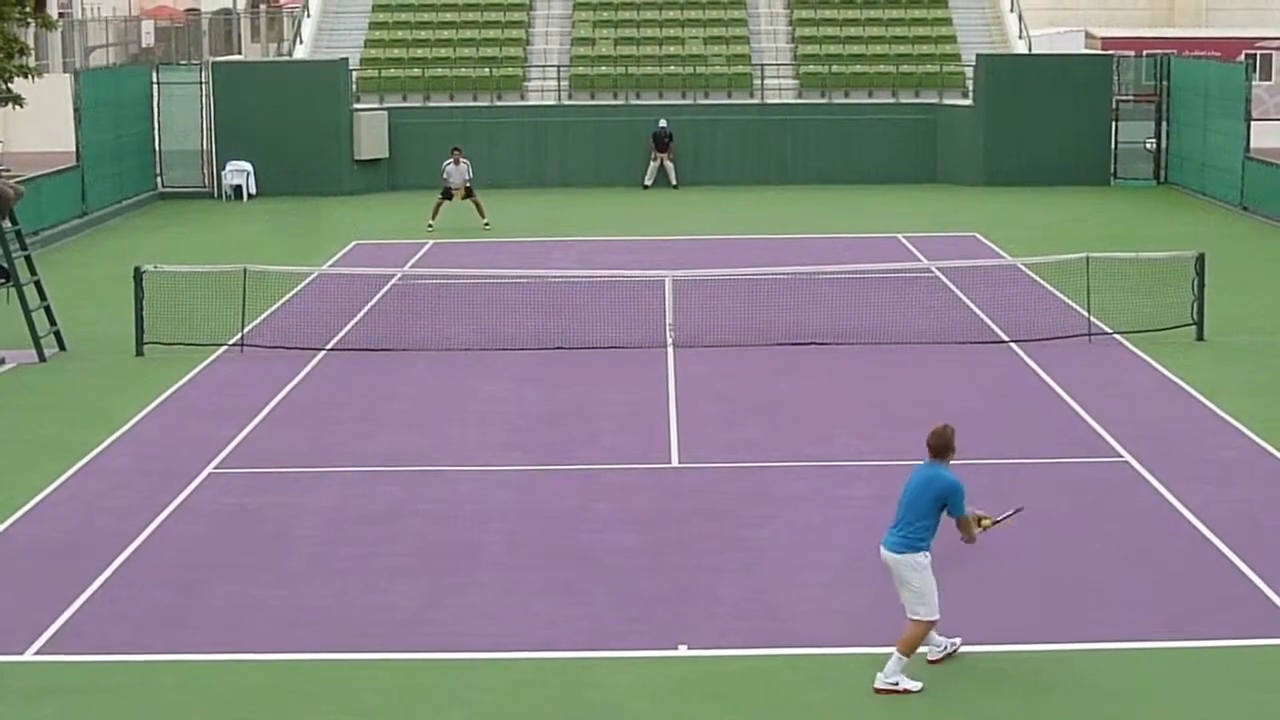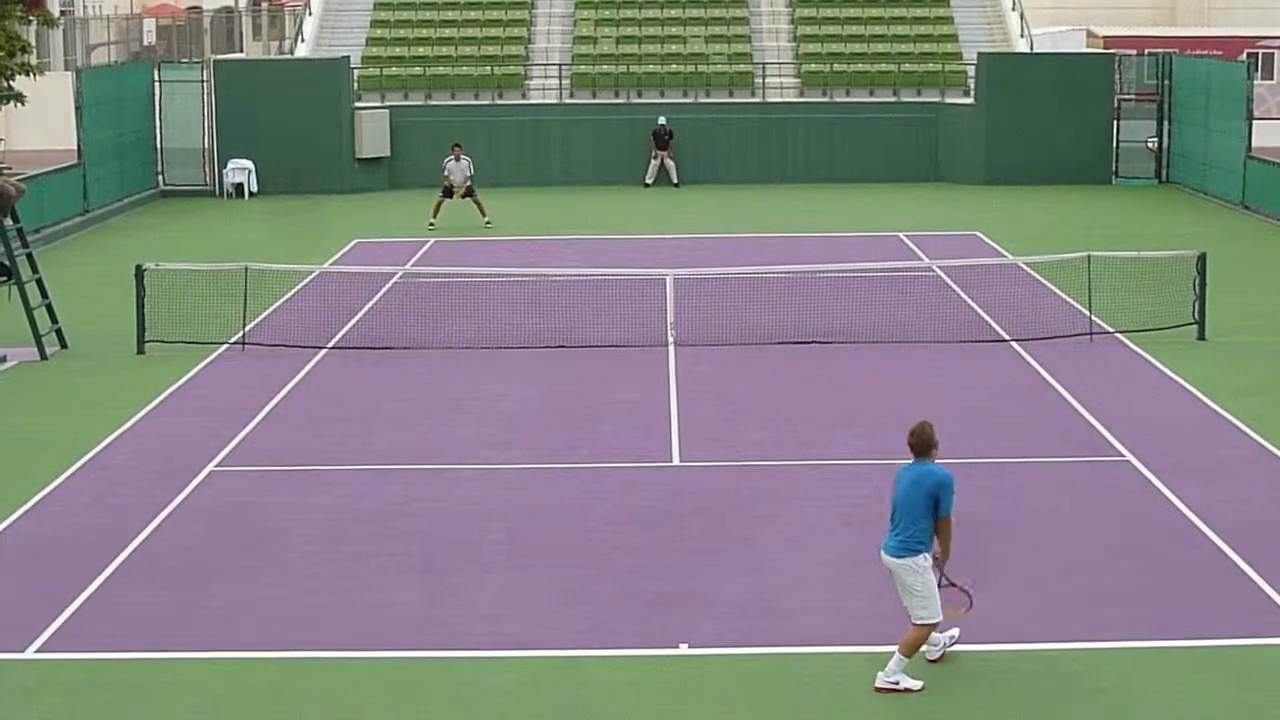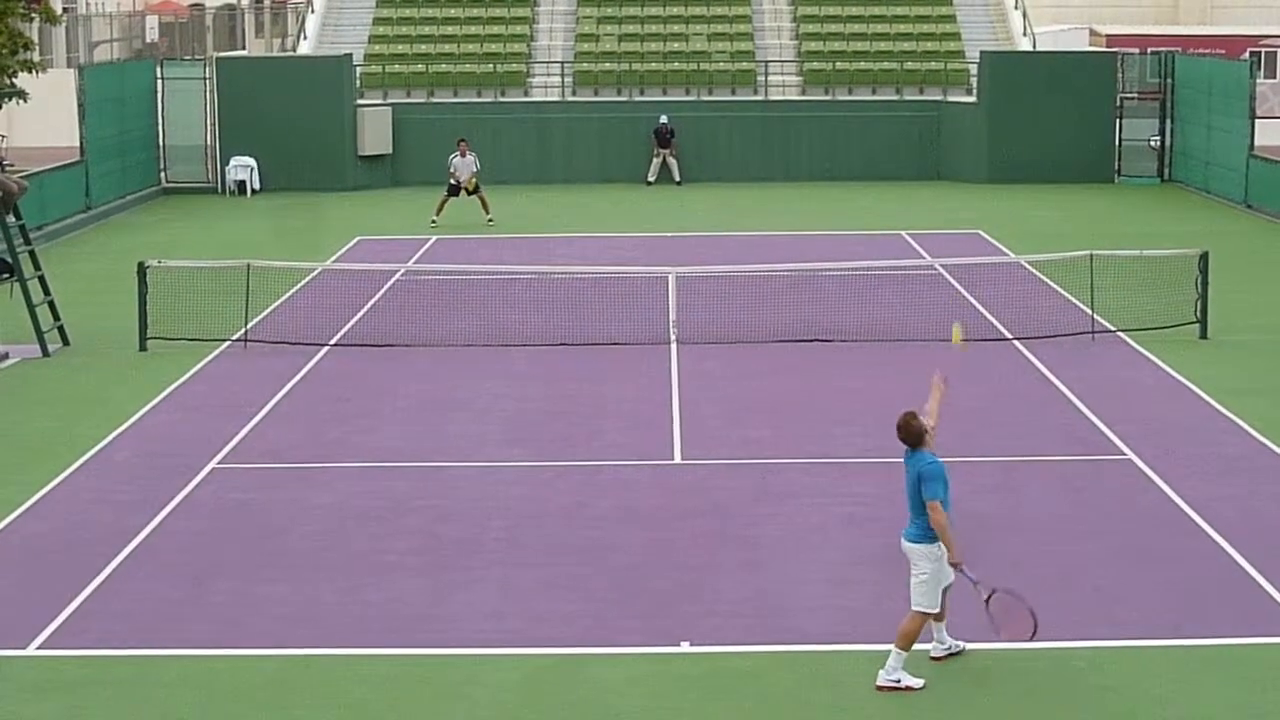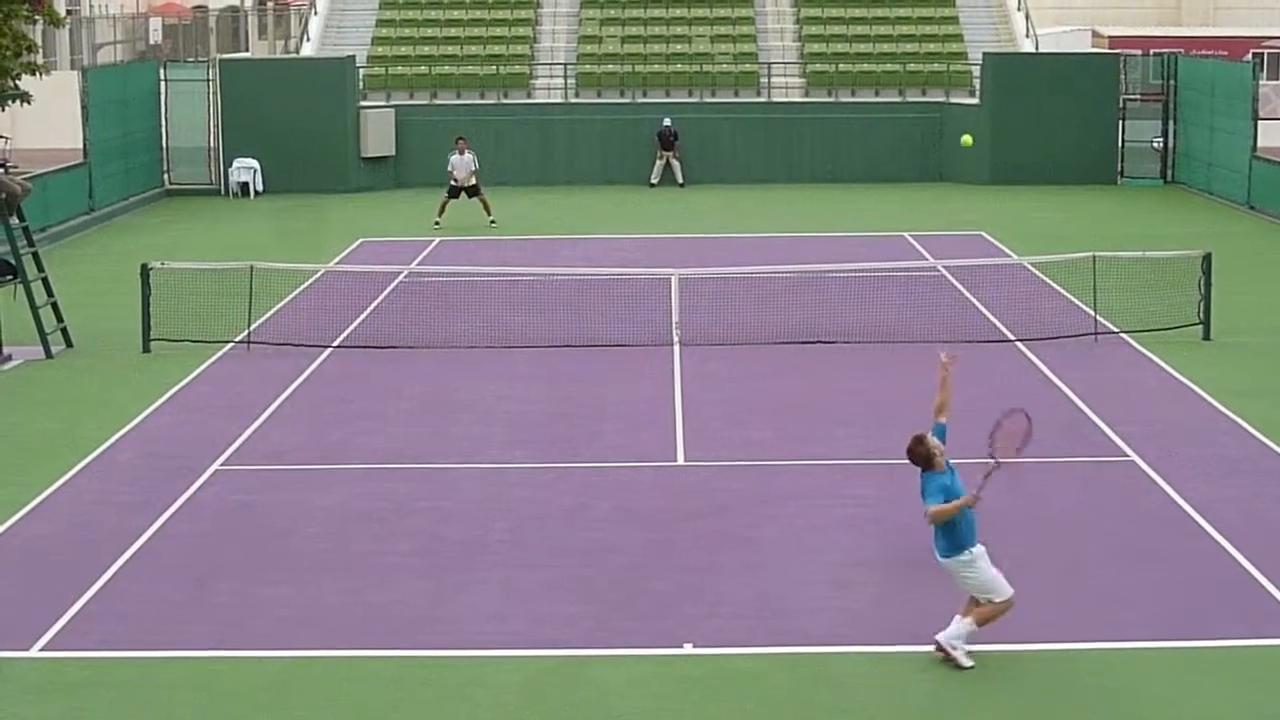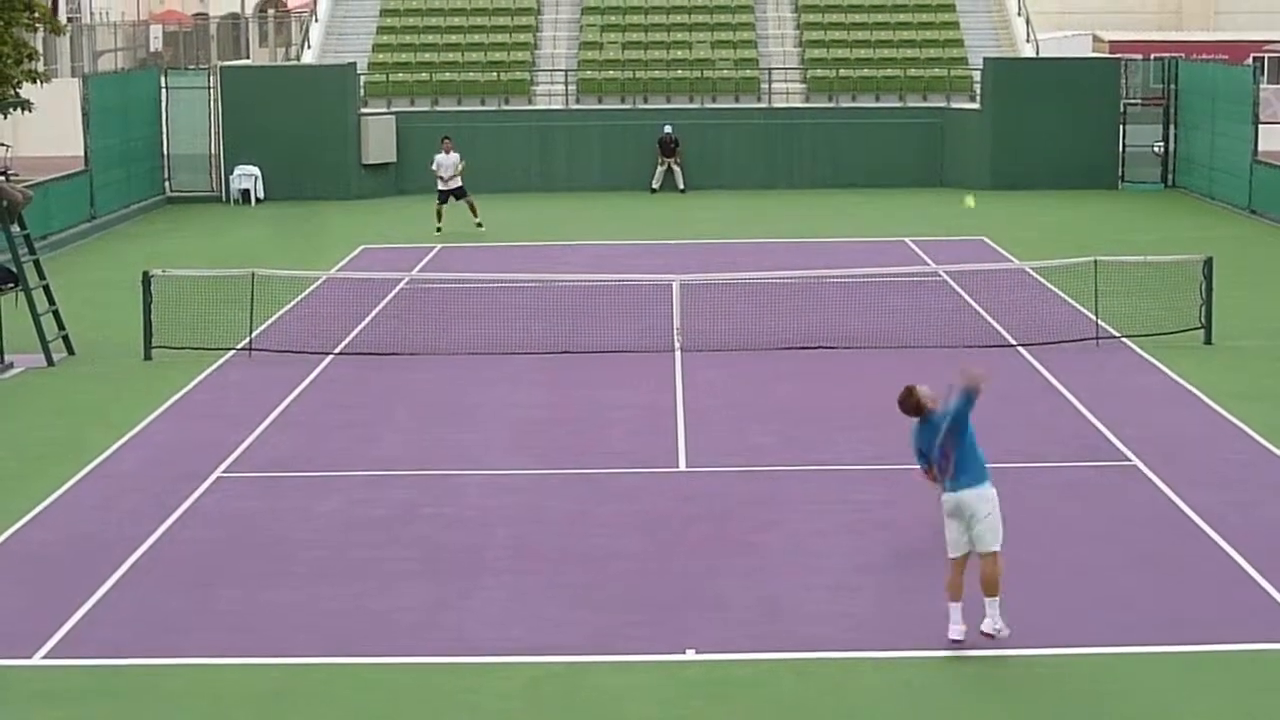
dt=0.4s
person 1, frame 1
left shoulder: (920, 471)
right shoulder: (951, 482)
right elbow: (961, 522)
left wrist: (970, 514)
right wrist: (970, 535)
left hip: (891, 546)
right hip: (910, 554)
left knee: (923, 609)
right knee: (924, 619)
left ankle: (937, 646)
right ankle: (890, 677)
person 1, frame 2
left shoulder: (903, 474)
right shoulder: (942, 478)
right elbow: (943, 524)
right wrist: (944, 554)
left hip: (893, 551)
right hip: (911, 557)
left knee: (922, 607)
right knee: (925, 621)
left ankle: (935, 644)
right ankle: (889, 676)
person 1, frame 3
left shoulder: (913, 455)
right shoulder: (930, 467)
left elbow: (930, 417)
right elbow: (935, 512)
left wrist: (938, 388)
right wrist: (950, 548)
left hip: (919, 540)
right hip: (925, 545)
left knee: (943, 586)
right knee: (922, 611)
left ankle: (941, 642)
right ankle: (890, 673)
person 1, frame 4
left shoulder: (938, 464)
right shoulder: (935, 483)
left elbow: (941, 410)
right elbow: (933, 516)
left wrist: (944, 373)
right wrist: (961, 503)
left hip: (966, 549)
right hip: (959, 556)
left knee: (983, 596)
right knee: (1004, 600)
left ankle: (949, 635)
right ankle: (954, 639)
person 1, frame 5
left shoulder: (919, 437)
right shoulder: (950, 416)
right elbow: (972, 387)
left hip: (949, 497)
right hip: (978, 492)
left knee: (957, 561)
right knee: (989, 555)
left ankle: (956, 625)
right ankle: (993, 621)
